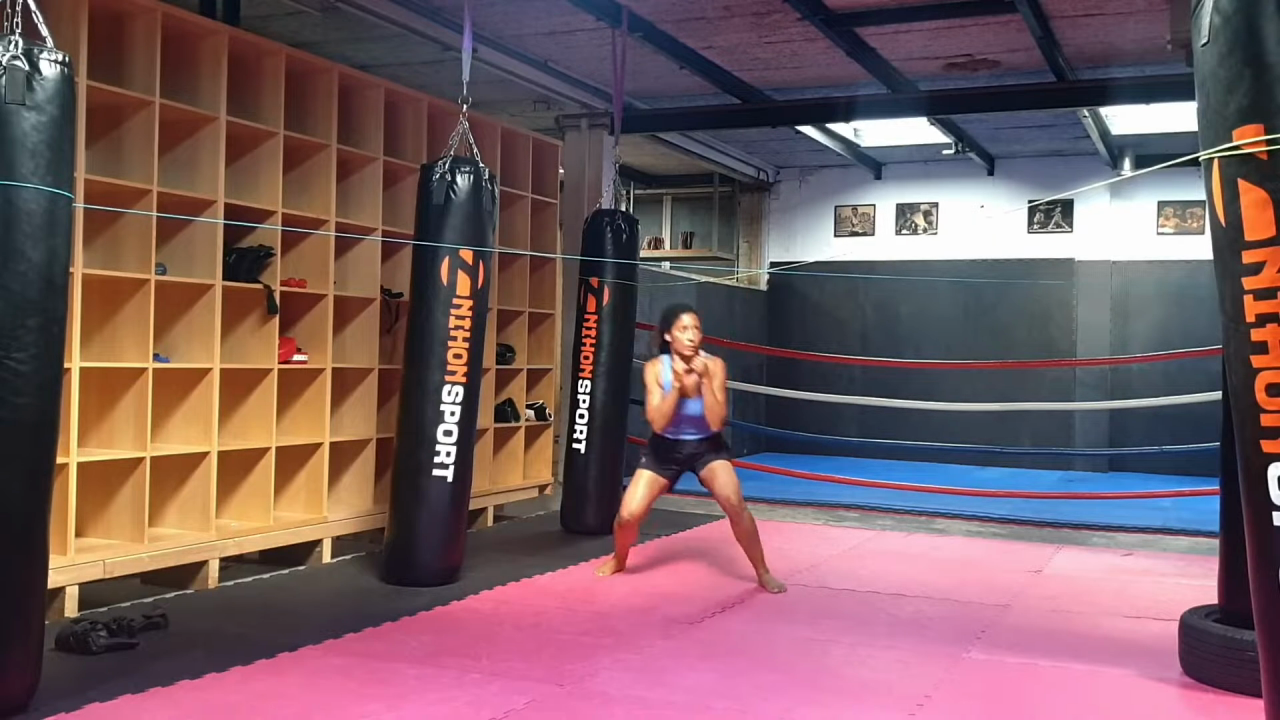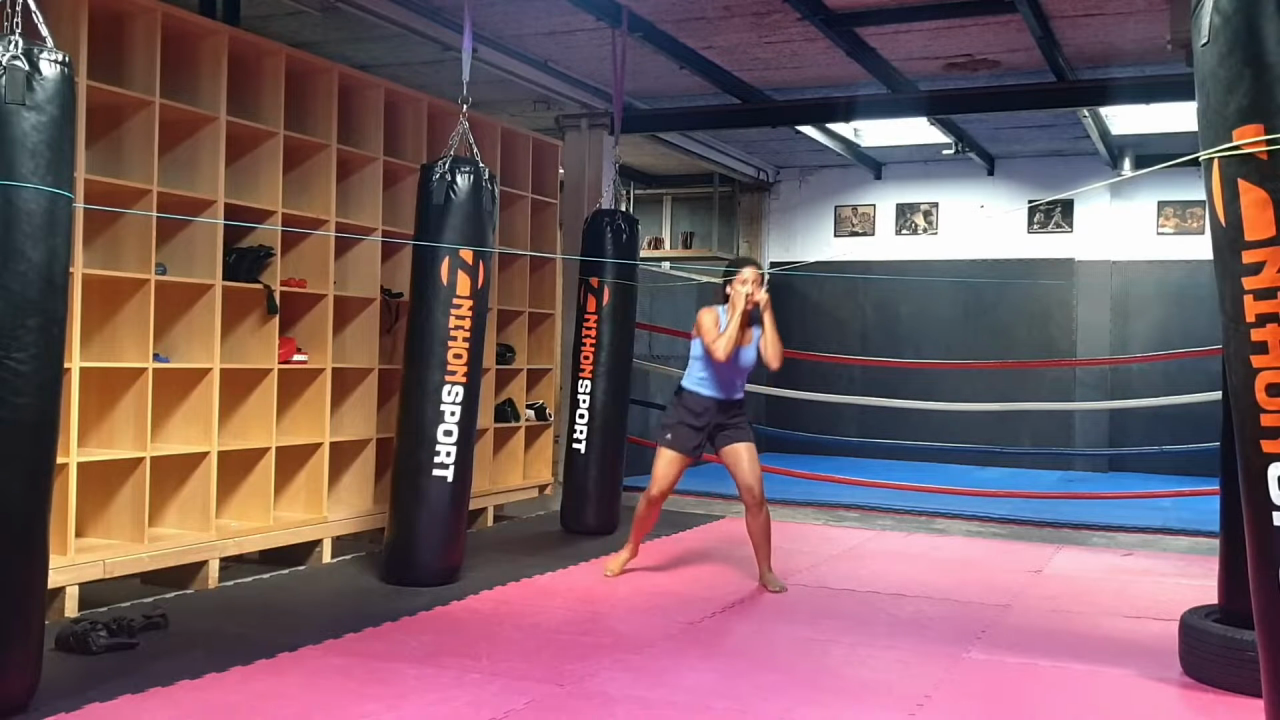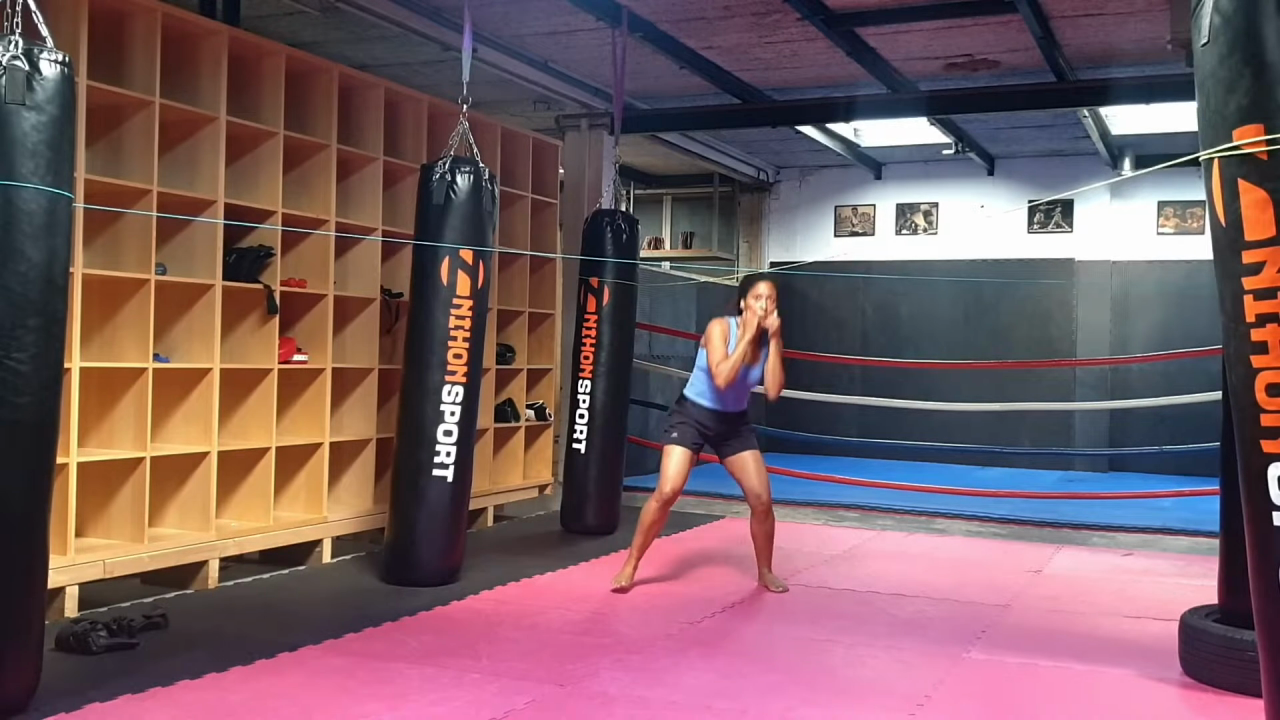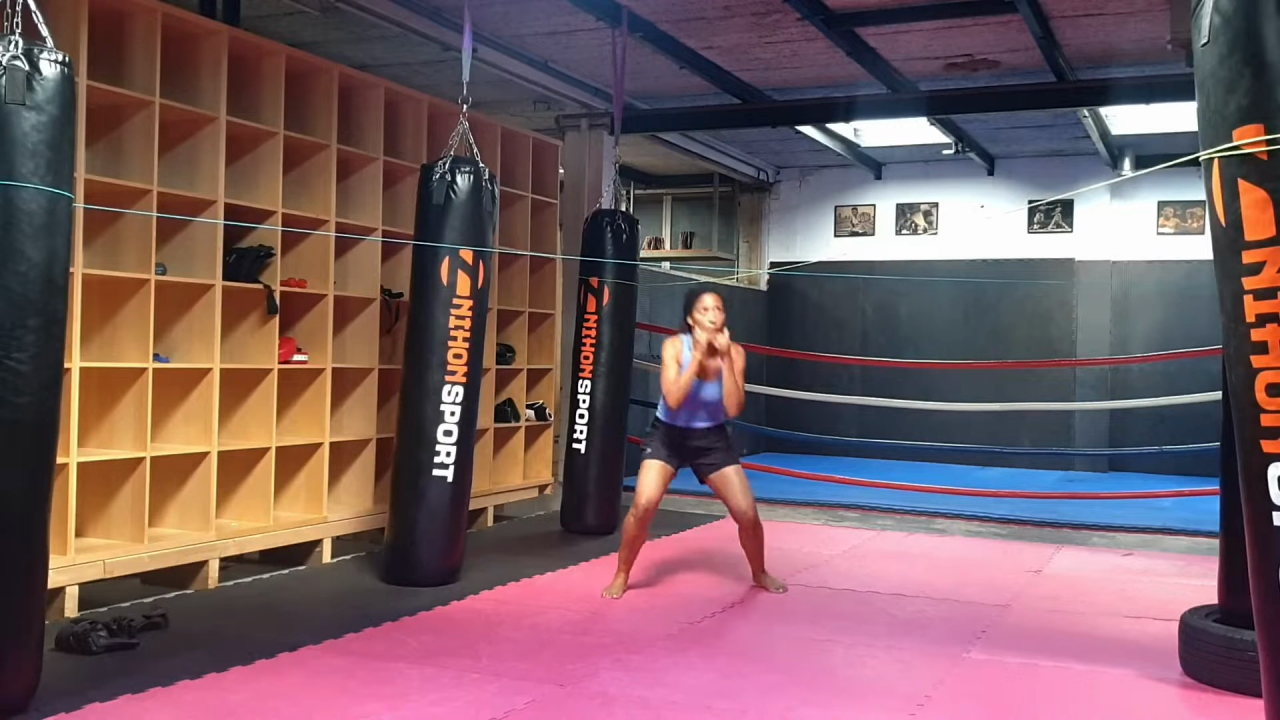
dt=0.3s
person 1, frame 1
left shoulder: (713, 365)
right shoulder: (655, 368)
left elbow: (716, 423)
right elbow: (657, 424)
left wrist: (703, 378)
right wrist: (678, 383)
left hip: (707, 446)
right hip: (666, 448)
left knee: (735, 503)
right knee: (629, 514)
left ankle: (763, 573)
right ankle: (618, 559)
person 1, frame 2
left shoulder: (760, 324)
right shoulder: (709, 315)
left elbow: (774, 363)
right elbow: (721, 353)
left wrist: (766, 312)
right wrist: (738, 313)
left hip: (731, 414)
right hip: (690, 408)
left knee: (754, 492)
right knee: (658, 490)
left ankle: (765, 571)
right ankle: (630, 548)
person 1, frame 3
left shoulder: (768, 341)
right shoulder: (720, 329)
left elbow: (773, 391)
right elbow: (722, 379)
left wrist: (775, 337)
right wrist: (749, 337)
left hip: (734, 423)
right hip: (692, 415)
left knee: (761, 498)
right knee: (667, 491)
left ankle: (765, 572)
right ankle: (630, 565)
person 1, frame 4
left shoulder: (736, 354)
right shoulder: (675, 346)
left elbow: (733, 409)
right elbow: (672, 399)
left wrist: (726, 358)
right wrist: (698, 355)
left hip: (712, 438)
right hip: (668, 435)
left knee: (747, 513)
right knee: (644, 503)
left ankle: (760, 574)
right ankle: (621, 575)
